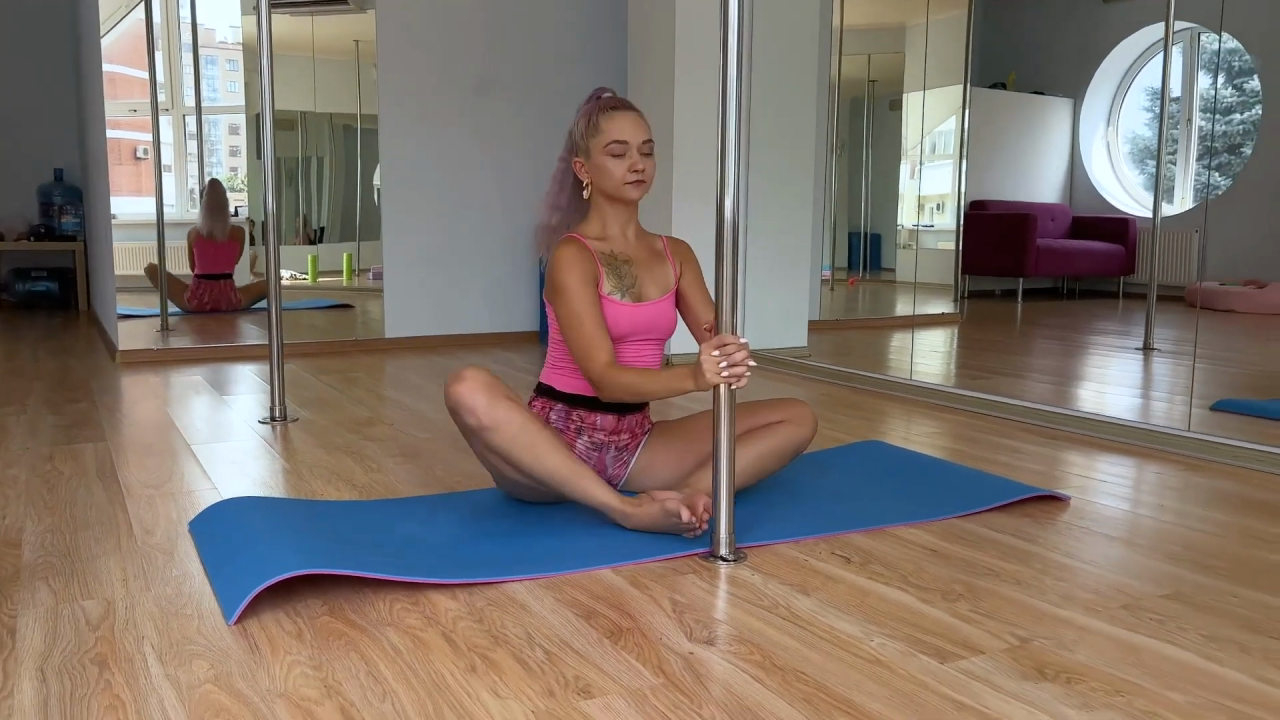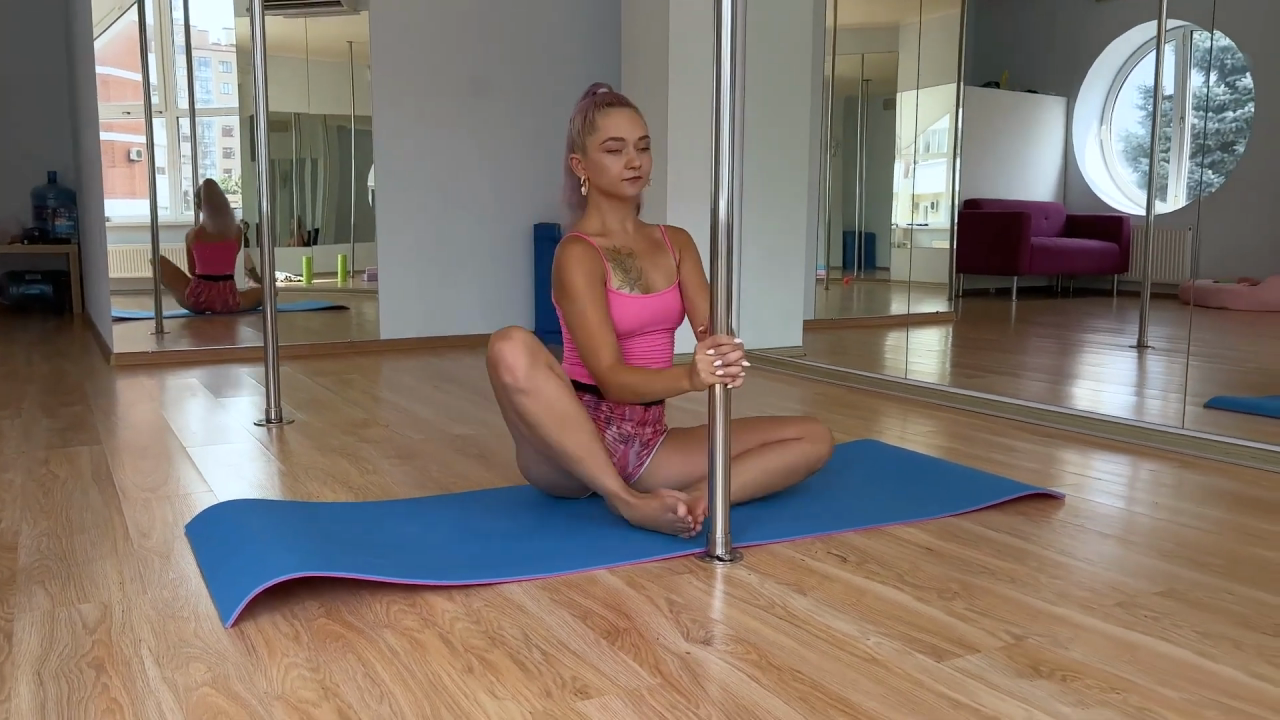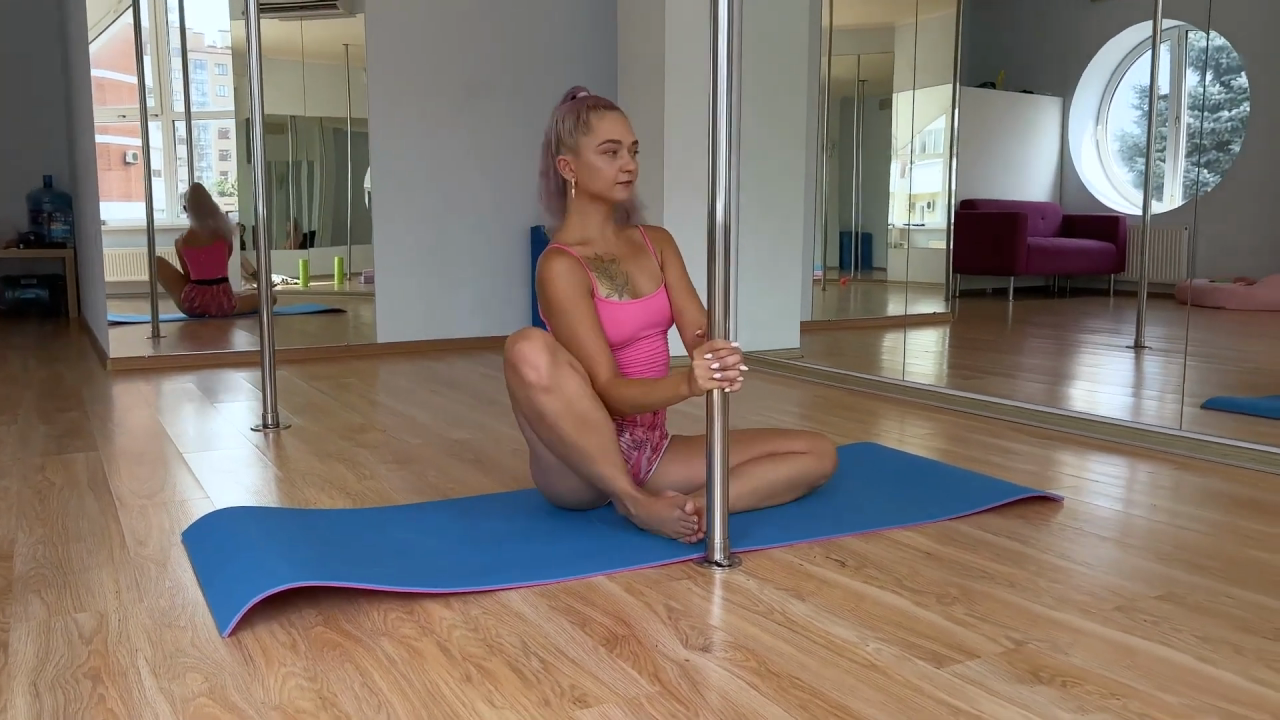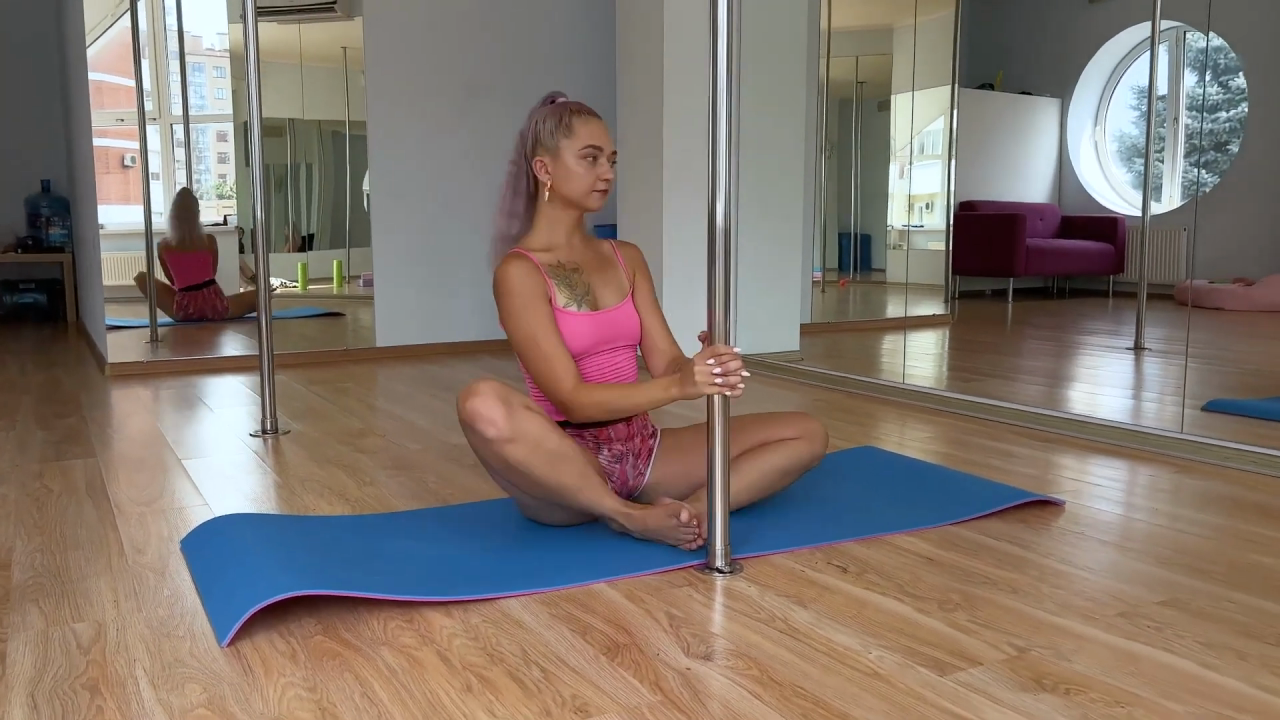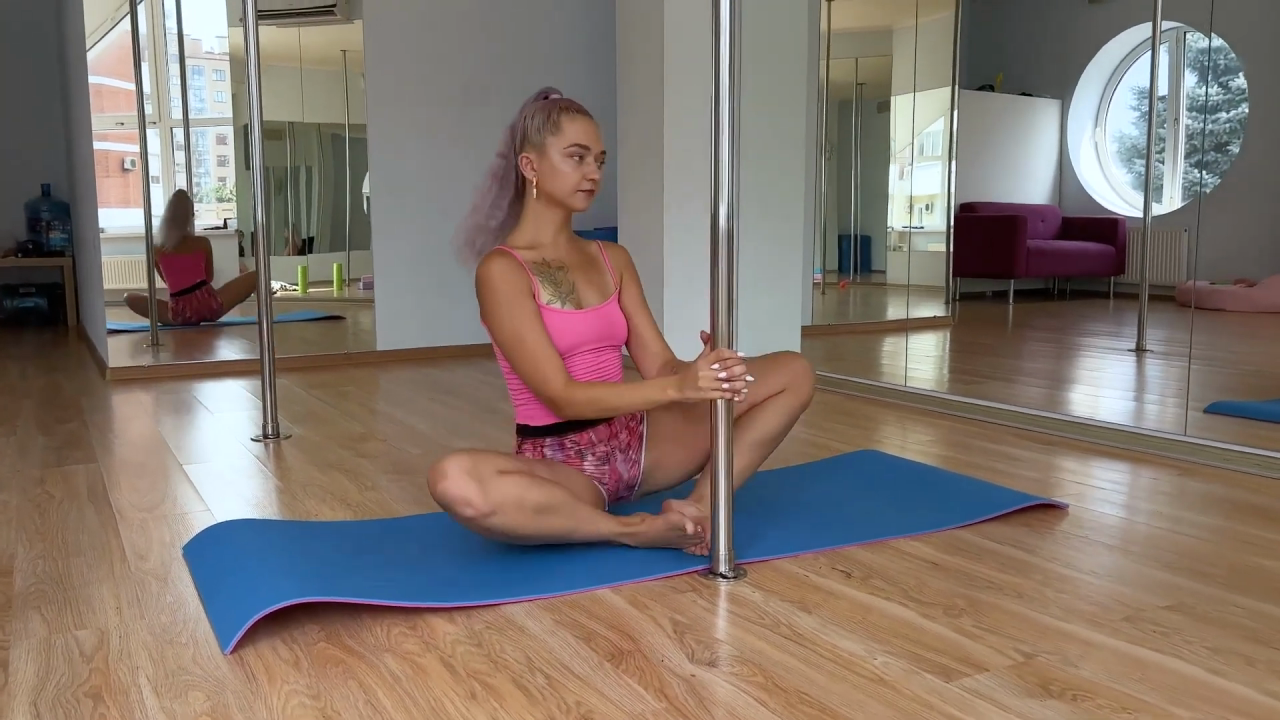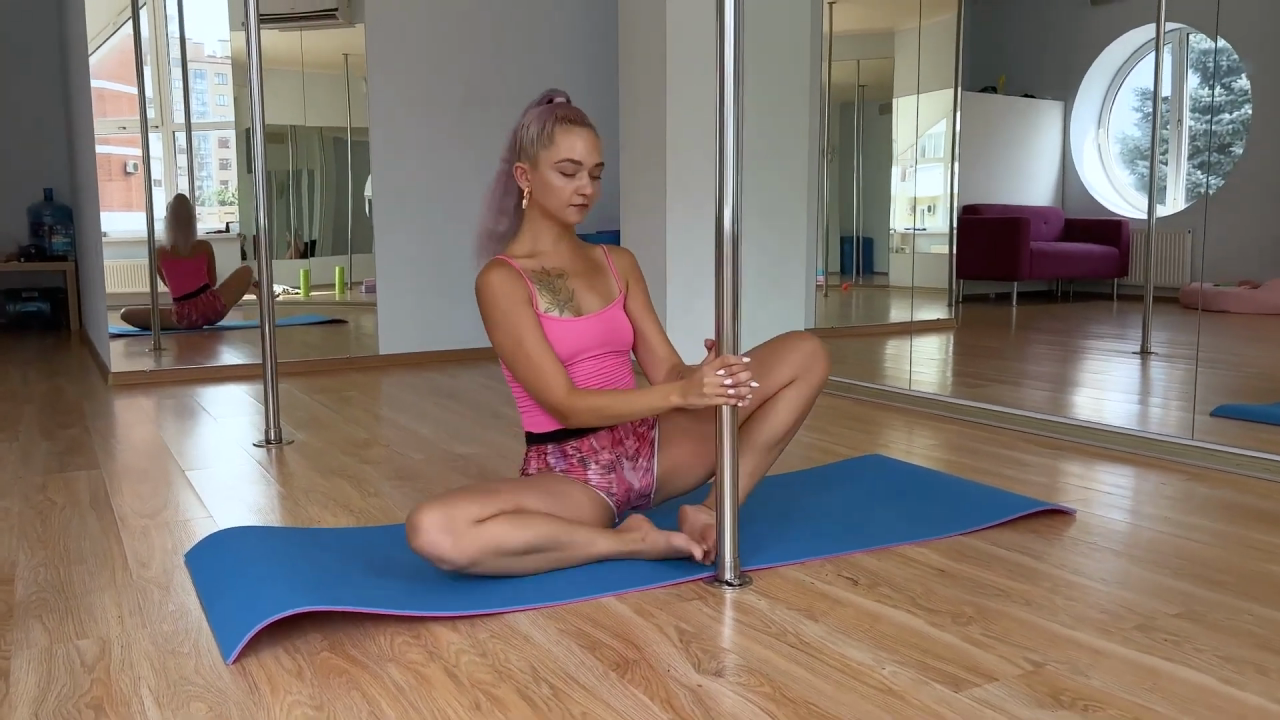
dt=0.2s
person 1, frame 1
left shoulder: (675, 254)
right shoulder: (571, 257)
left elbow: (716, 342)
right elbow: (606, 378)
left wrist: (727, 359)
right wrist: (691, 377)
left hip: (634, 443)
right hip: (557, 442)
left knee: (797, 418)
right knee: (467, 388)
right ankle: (624, 508)
person 1, frame 2
left shoulder: (676, 243)
right shoulder: (577, 253)
left elbow: (711, 332)
right elbow: (610, 376)
left wrist: (718, 356)
right wrist: (688, 377)
left hip: (645, 442)
right hip: (575, 444)
left knee: (815, 439)
right knee: (511, 347)
left ankle: (679, 500)
right ankle: (626, 499)
person 1, frame 3
left shoulder: (657, 243)
right shoulder: (561, 266)
left elbow: (699, 336)
right elbow: (610, 392)
left wrist: (718, 356)
right wrist: (687, 382)
left hip: (652, 445)
right hip: (583, 465)
left knee: (819, 454)
right knee: (528, 349)
left ankle: (693, 505)
right ankle: (638, 503)
person 1, frame 4
left shoulder: (626, 258)
right shoulder: (519, 272)
left elbow: (668, 362)
right elbow: (571, 399)
left wrist: (706, 368)
right wrist: (679, 386)
left hip: (642, 450)
right hip: (572, 463)
left knee: (807, 436)
right knee: (482, 403)
left ankle: (693, 509)
right ankle: (632, 516)
person 1, frame 5
left shoulder: (613, 259)
right shoulder: (501, 269)
left elbow: (659, 365)
right elbow: (561, 396)
left wrist: (704, 371)
right wrist: (678, 388)
left hip: (635, 445)
right hip: (561, 467)
left knee: (794, 372)
right knee: (454, 480)
left ankle: (698, 506)
right ankle: (629, 529)
person 1, frame 6
left shoulder: (618, 263)
right shoulder: (502, 280)
left elbow: (666, 369)
right elbow: (566, 405)
left wrist: (707, 378)
right wrist: (680, 394)
left hip: (650, 451)
right hip: (570, 478)
left knee: (806, 353)
right knee: (433, 534)
left ankle: (713, 513)
right ankle: (629, 542)
